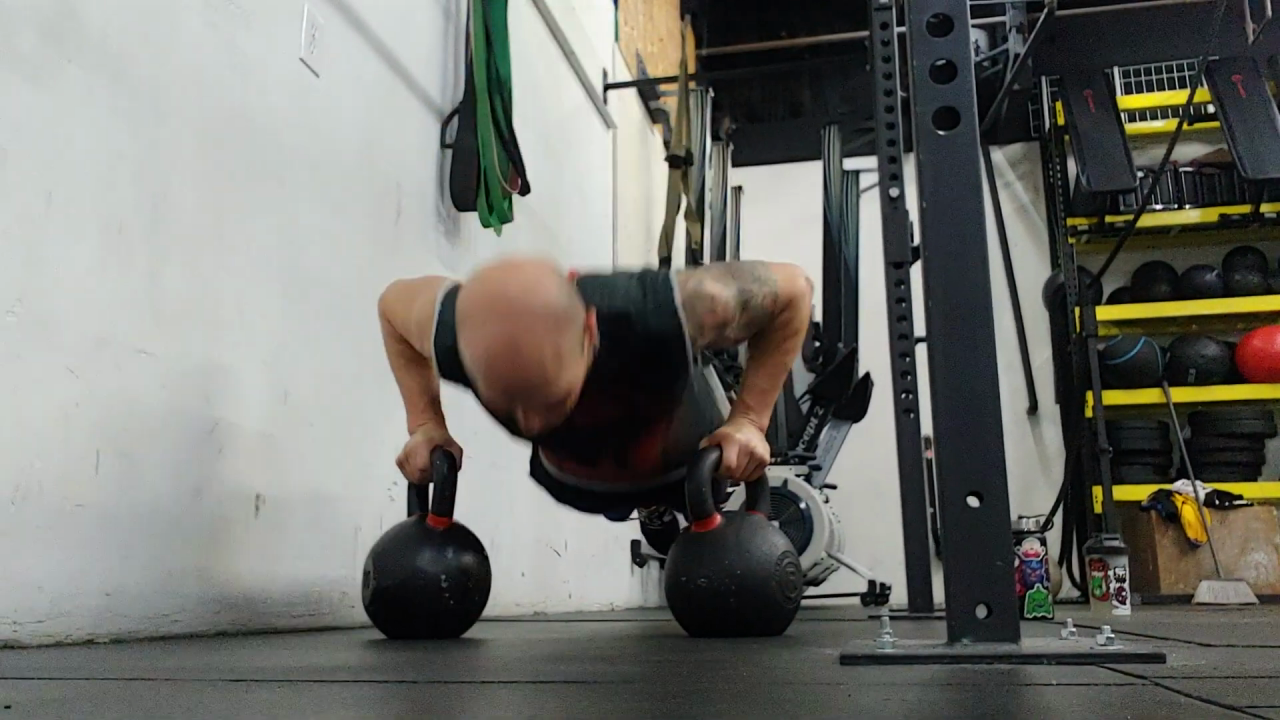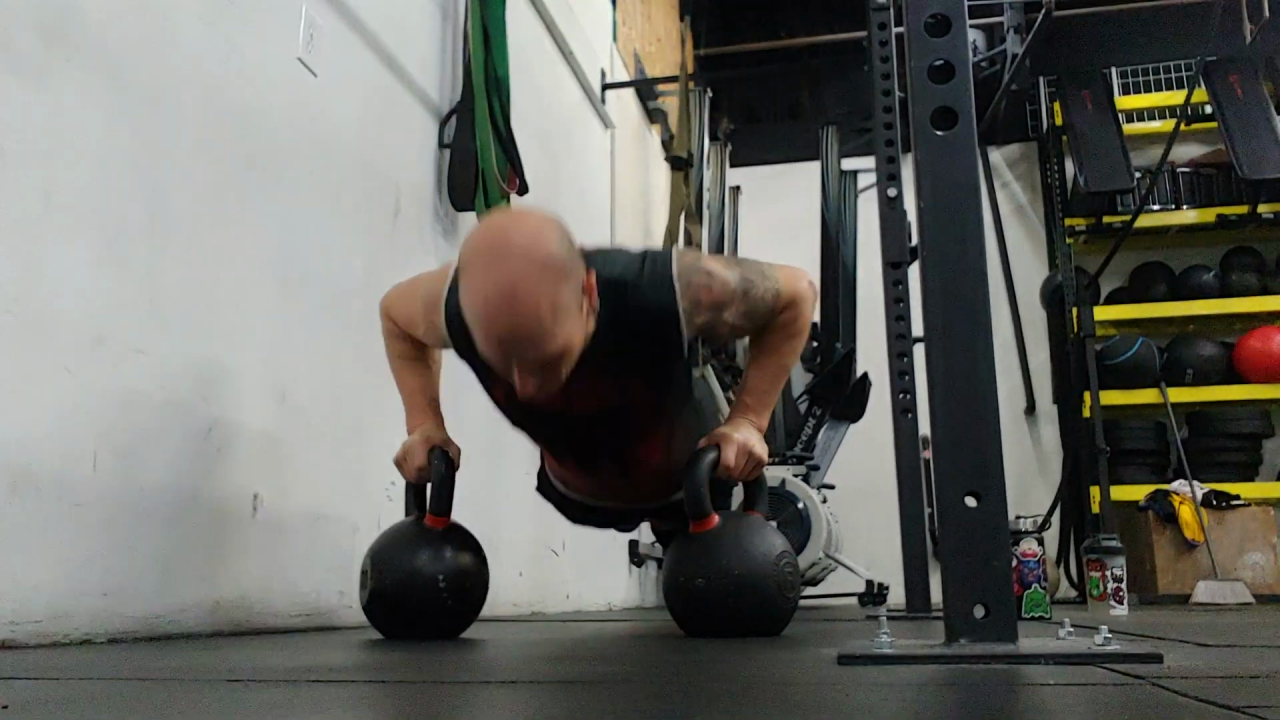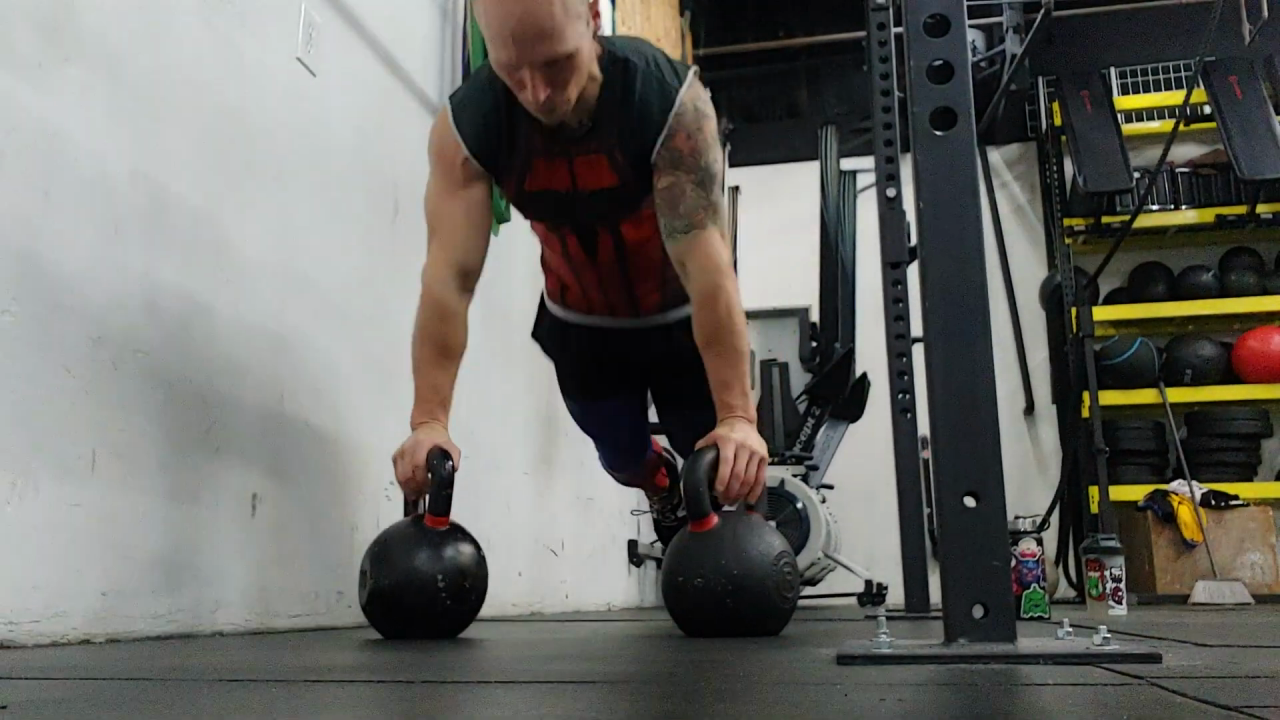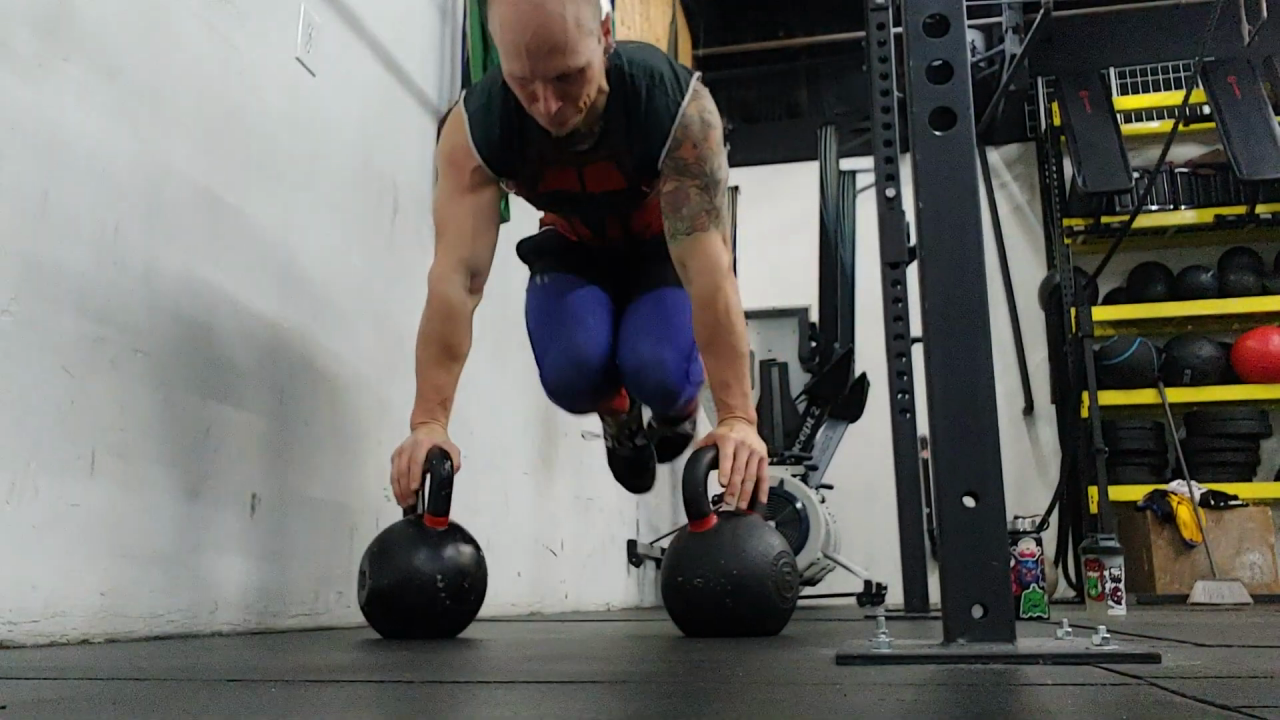
dt=0.4s
person 1, frame 1
left shoulder: (669, 316)
right shoulder: (450, 335)
left elbow: (793, 290)
right elbow: (394, 304)
left wrist: (749, 420)
right wrist: (425, 426)
left hip: (684, 462)
right ankle: (650, 503)
person 1, frame 2
left shoulder: (669, 295)
right shoulder: (455, 309)
left elbow: (796, 295)
right elbow: (395, 315)
left wrist: (747, 423)
right wrist: (424, 425)
person 1, frame 3
left shoulder: (666, 97)
right shoulder: (466, 123)
left elbow: (707, 267)
right elbow: (450, 282)
left wrist: (739, 417)
right wrist: (428, 422)
left hip: (679, 319)
right hip: (576, 325)
left knee: (716, 467)
right knee: (623, 460)
right ankle: (660, 483)
person 1, frame 4
left shoulder: (675, 102)
right shoulder: (476, 125)
left elbow: (706, 266)
right elbow: (458, 276)
left wrist: (737, 418)
right wrist: (428, 423)
left hip: (662, 246)
right hip: (573, 247)
left knee: (658, 369)
right knee: (571, 372)
left ankle: (675, 409)
right ankle: (620, 413)
